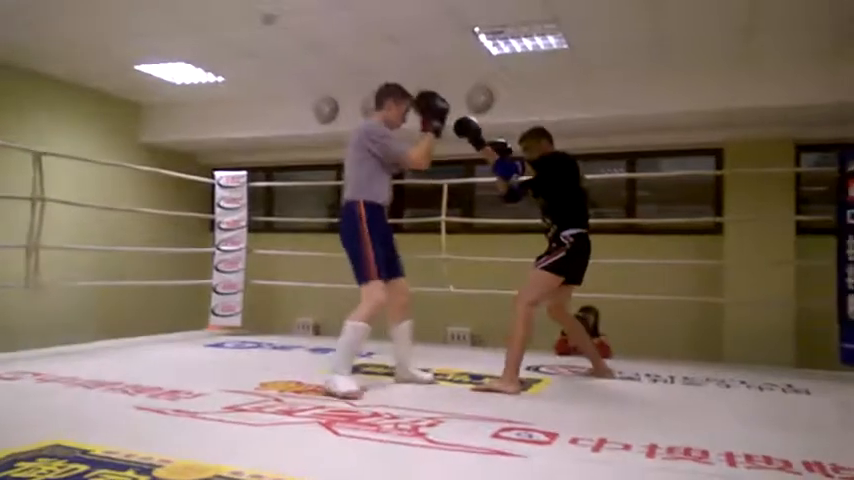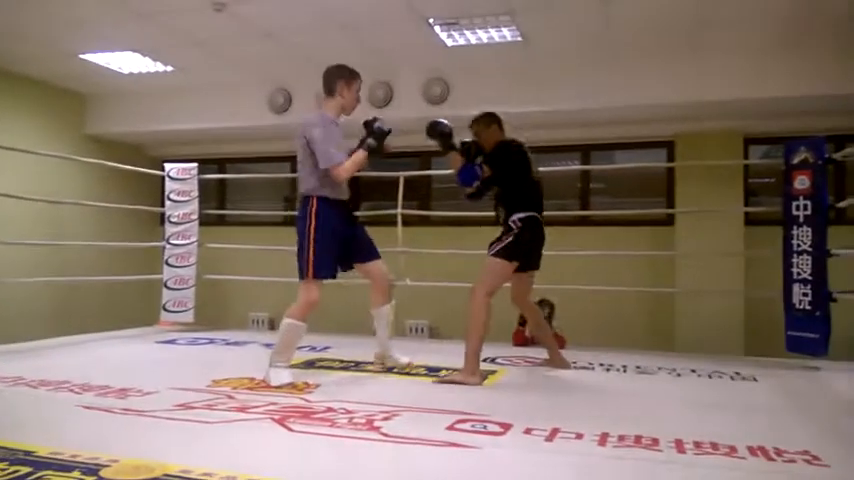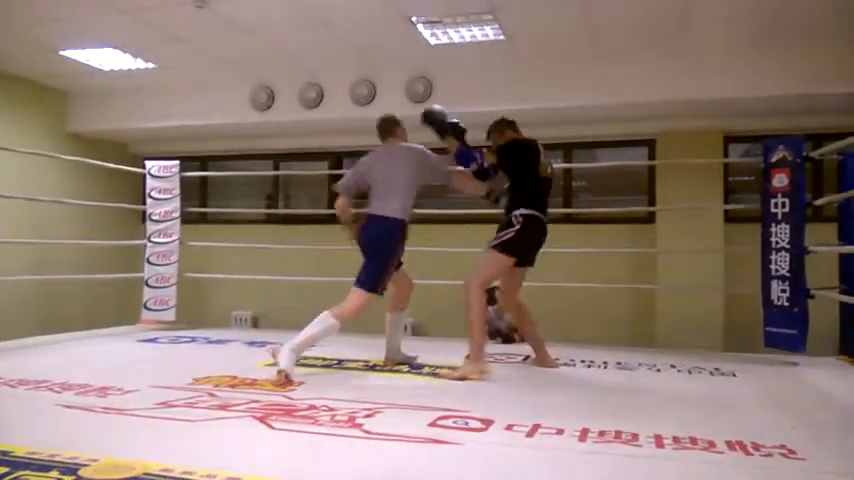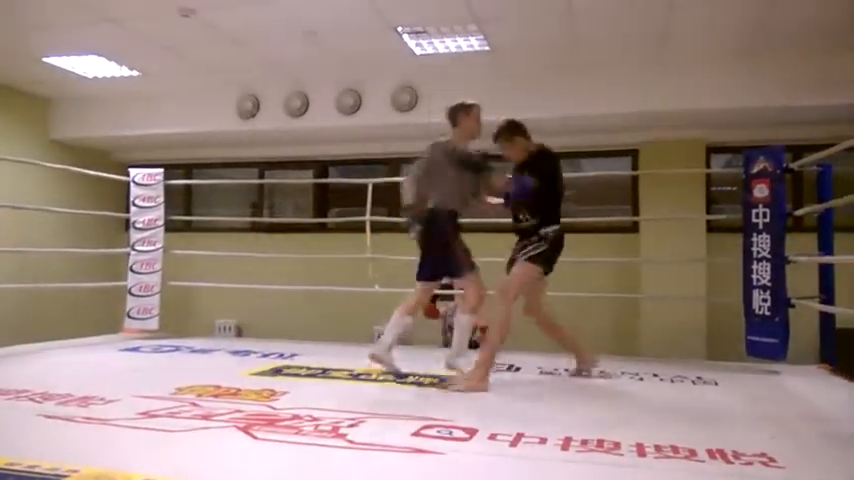
dt=0.5s
person 1, frame 1
left shoulder: (378, 135)
right shoulder: (372, 129)
left elbow: (417, 161)
right elbow: (415, 160)
left wrist: (428, 127)
right wrist: (435, 125)
left hip: (375, 218)
right hip: (361, 216)
left knee: (400, 294)
right knee: (376, 297)
left ankle: (403, 368)
right ankle: (339, 374)
person 1, frame 2
left shoulder: (332, 124)
right shoulder: (316, 125)
right elbow: (342, 172)
left wrist: (367, 145)
right wrist: (371, 143)
left hip: (342, 209)
right hip: (318, 210)
left knee: (381, 278)
right knee: (310, 296)
left ankle: (384, 352)
right ankle: (278, 365)
person 1, frame 3
left shoulder: (365, 162)
right shoulder: (419, 153)
left elbow: (341, 204)
right elbow: (458, 180)
left wrist: (353, 230)
right wrist: (486, 191)
left hip: (370, 228)
right hip: (390, 231)
left knee: (404, 284)
right knee: (355, 305)
left ankle: (393, 351)
right ankle: (291, 351)
person 1, frame 4
left shoulder: (467, 156)
right shoulder: (440, 150)
left elbow: (493, 187)
right elbow: (411, 183)
left wrist: (483, 170)
right wrist: (417, 219)
left hip: (444, 227)
right hip: (437, 225)
left knee: (421, 295)
right knee: (475, 291)
left ankle: (383, 349)
right ankle: (456, 356)
person 2, frame 1
left shoulder: (560, 161)
right shoulder: (544, 177)
left elbow: (510, 172)
right elbow: (507, 192)
left wrist: (479, 143)
right wrist: (500, 158)
left hip: (569, 243)
right hip: (567, 245)
left knee: (524, 302)
right knee: (557, 309)
left ankle: (509, 378)
right ankle: (599, 365)
person 2, frame 2
left shoulder: (508, 148)
right shoulder: (501, 160)
left elbow: (469, 179)
right elbow: (473, 192)
left wrist: (448, 147)
right wrist: (467, 157)
left hip: (521, 228)
right hip: (527, 231)
left knee: (481, 291)
right knee: (521, 299)
left ankle: (471, 370)
right ankle: (556, 356)
person 2, frame 3
left shoulder: (521, 146)
right shoulder: (534, 154)
left elbow: (475, 161)
left wrist: (446, 134)
left hip: (522, 224)
right hip: (533, 226)
left knee: (476, 284)
right knee: (509, 295)
left ankle: (476, 361)
right ankle: (542, 355)
person 2, frame 4
left shoulder: (544, 159)
right shoulder: (527, 164)
left elbow: (529, 191)
right elbow: (515, 200)
left hip: (544, 238)
right hip: (529, 239)
left knee: (506, 295)
right knee: (533, 307)
left ankle: (479, 374)
right ankle: (583, 358)
